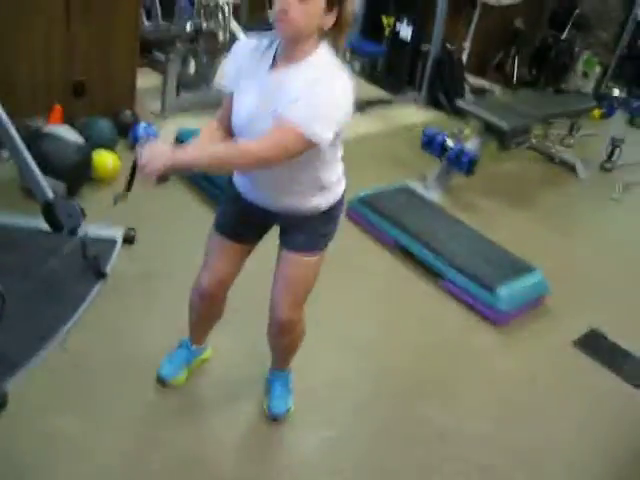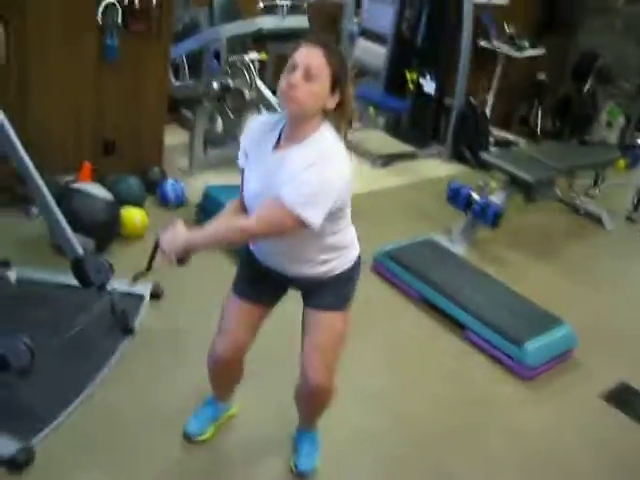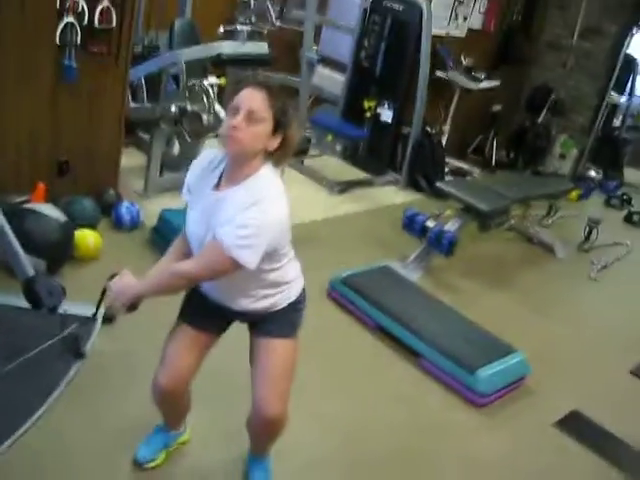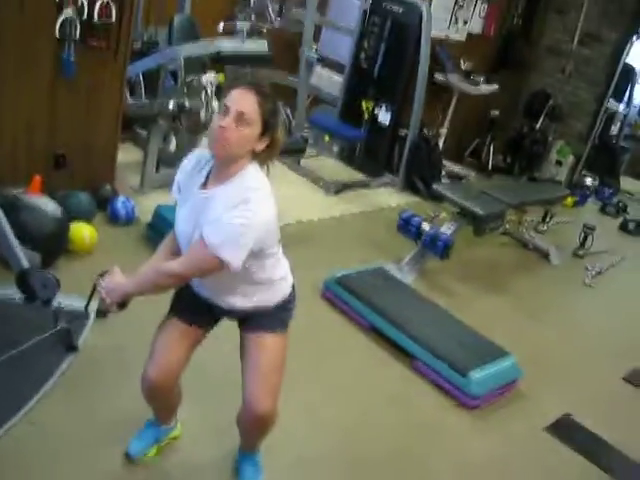
dt=0.2s
person 1, frame 1
left shoulder: (329, 87)
right shoulder: (248, 50)
left elbow: (259, 154)
right elbow: (223, 125)
left wrist: (175, 157)
right wrist: (177, 153)
left hip: (310, 208)
right hip: (249, 192)
left knee: (286, 314)
right knee: (209, 286)
left ankle: (280, 373)
right ankle: (194, 346)
person 1, frame 2
left shoulder: (327, 166)
right shoulder: (260, 129)
left elbow: (253, 227)
right elbow: (244, 203)
left wrist: (188, 240)
right wrist: (193, 235)
left hip: (327, 272)
right hip: (267, 258)
left knee: (316, 379)
right knee: (225, 352)
left ankle: (307, 430)
right ankle: (220, 402)
person 1, frame 3
left shoulder: (264, 207)
right shoulder: (205, 165)
left elbow: (193, 271)
right elbow: (189, 239)
left wrist: (136, 289)
right wrist: (142, 282)
left hip: (273, 304)
right hip: (214, 292)
left knee: (269, 413)
right knee: (167, 384)
right ankle: (173, 429)
person 1, frame 4
left shoulder: (251, 207)
right shoulder: (195, 163)
left elbow: (181, 270)
right elbow: (178, 237)
left wrist: (126, 287)
right wrist: (133, 279)
left hip: (263, 300)
right hip: (204, 287)
left knee: (260, 410)
right knee: (155, 379)
right ankle: (165, 424)
